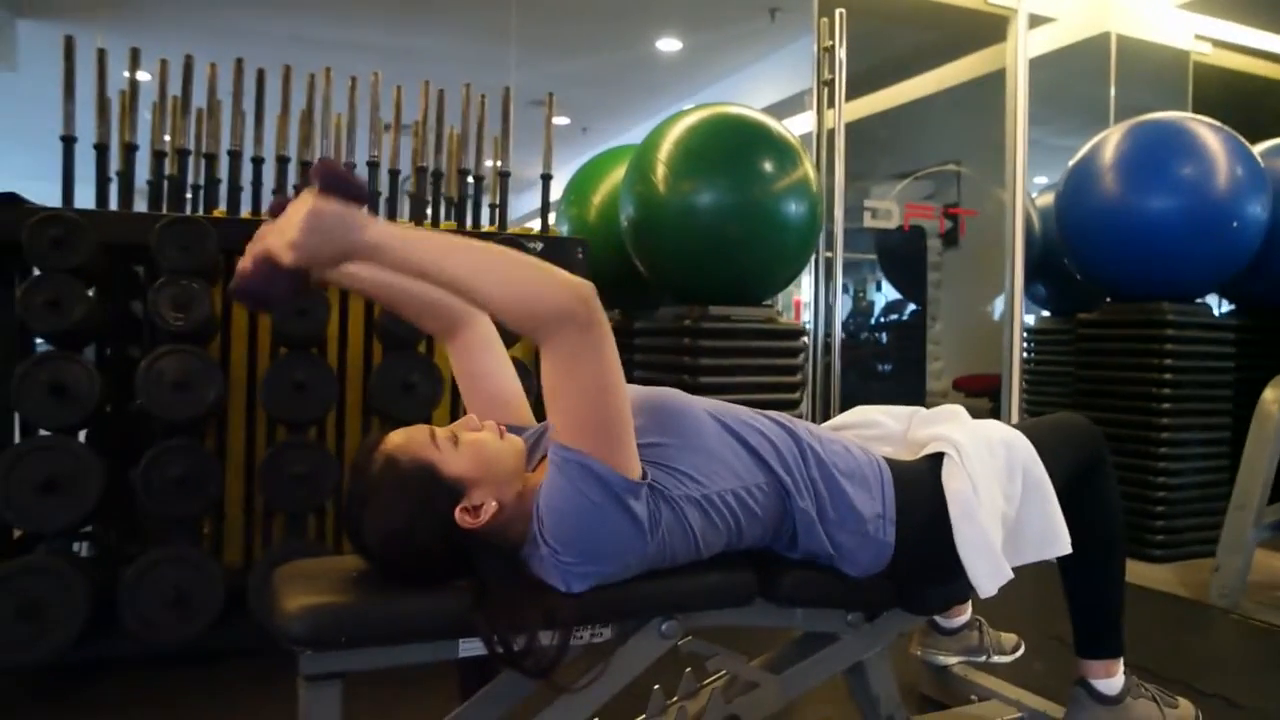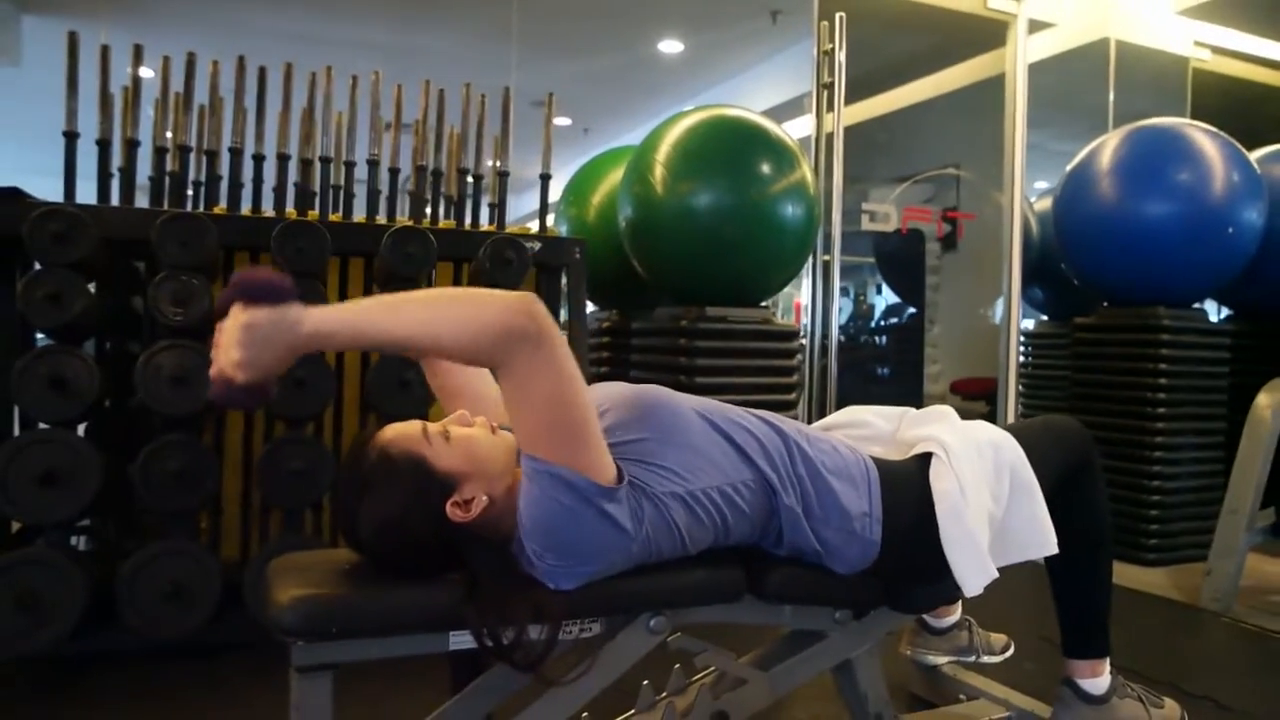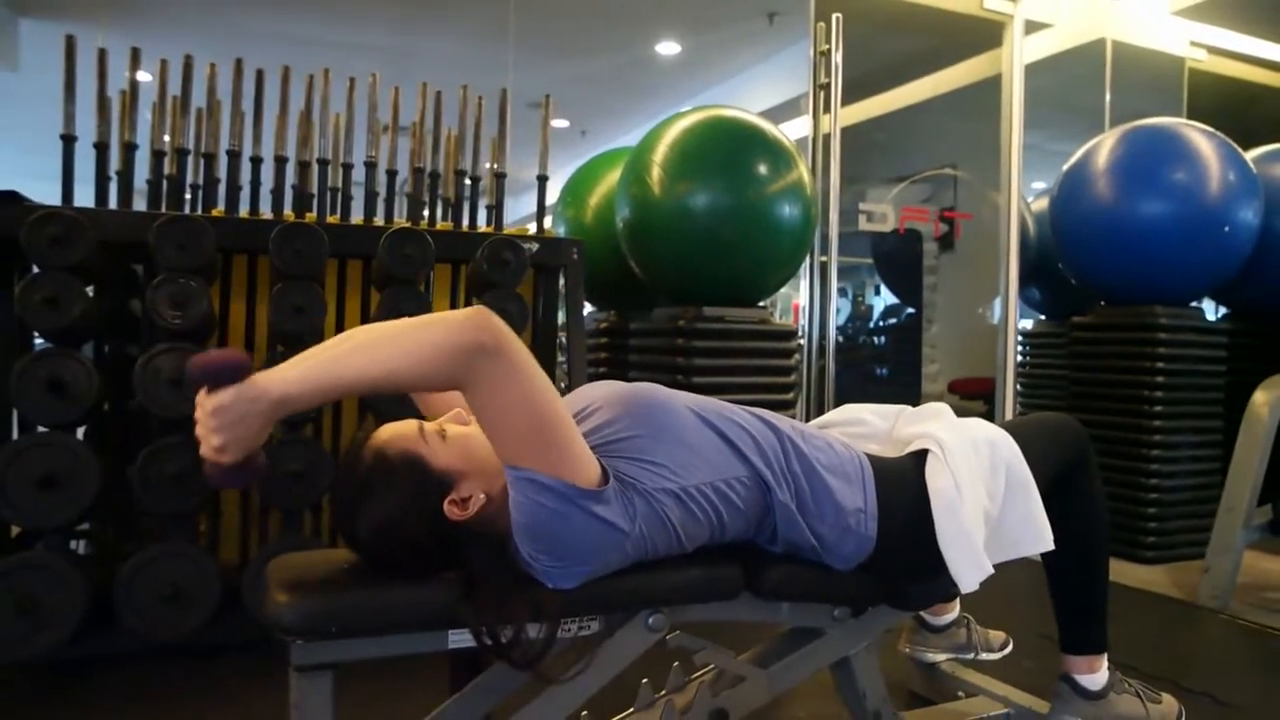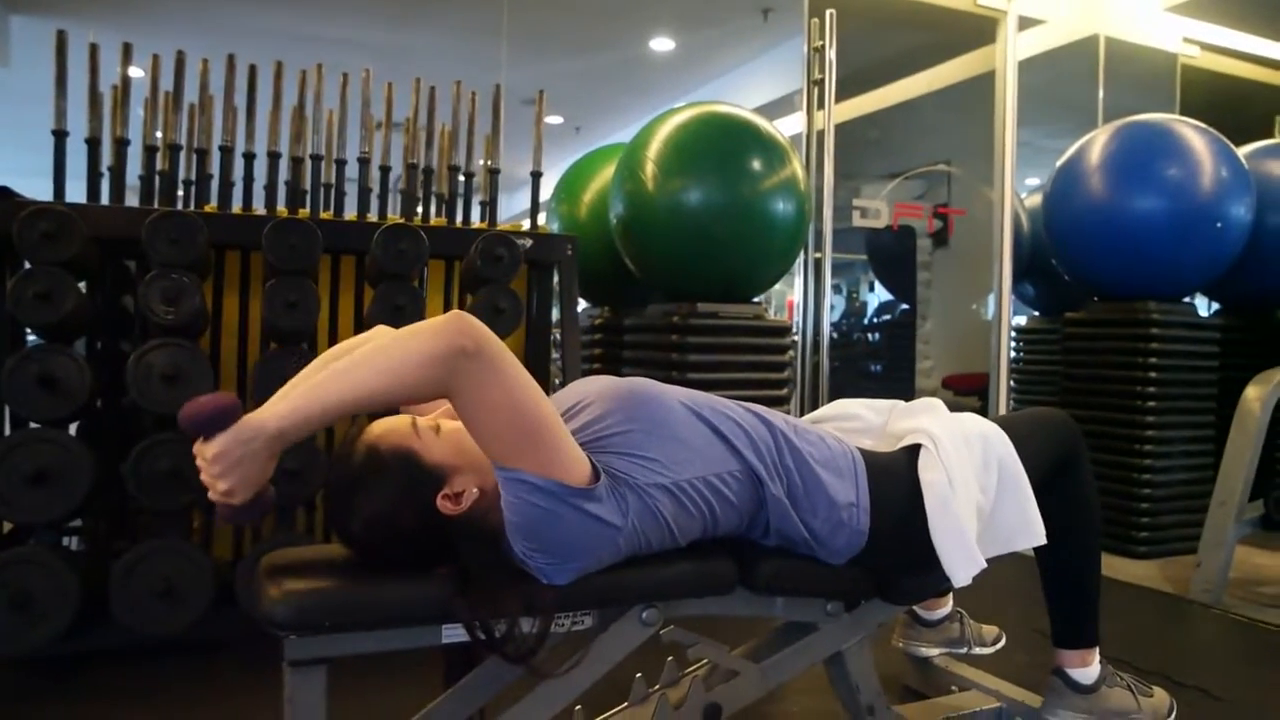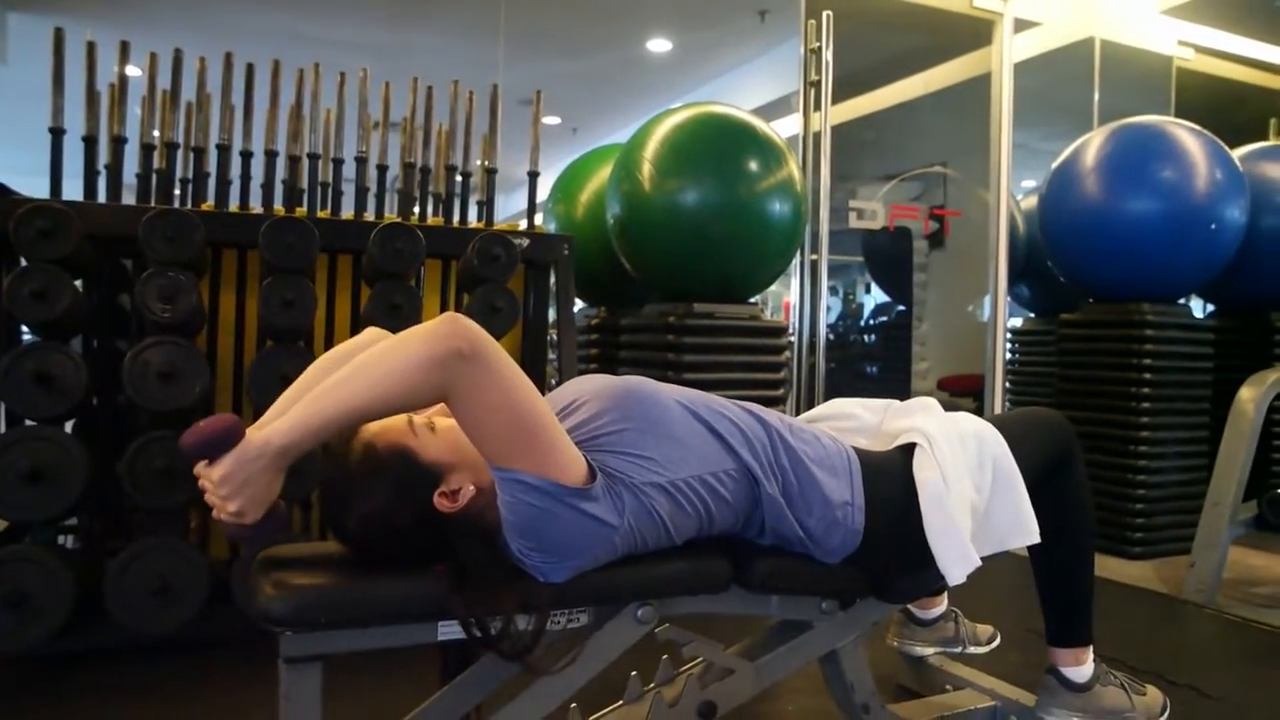
dt=0.3s
person 1, frame 1
left shoulder: (513, 470)
right shoulder: (581, 528)
left elbow: (463, 323)
right elbow: (573, 314)
left wrist: (339, 265)
right wrist: (359, 233)
right hip: (872, 520)
left knee: (945, 426)
right knee: (1076, 443)
left ankle: (951, 625)
person 1, frame 2
left shoulder: (506, 477)
right shoulder: (565, 524)
left elbow: (444, 341)
right elbow: (521, 324)
left wrist: (302, 324)
right wrist: (300, 325)
right hip: (864, 516)
left knee: (936, 424)
right knee: (1069, 445)
left ankle: (938, 623)
person 1, frame 3
left shoulder: (496, 484)
right shoulder: (561, 526)
left elbow: (445, 352)
right elbow: (479, 337)
left wrist: (274, 383)
right wrist: (267, 393)
right hip: (861, 512)
left knee: (934, 422)
right knee: (1061, 443)
left ankle: (936, 622)
person 1, frame 4
left shoulder: (492, 477)
right shoulder: (555, 521)
left elbow: (386, 342)
right elbow: (458, 342)
left wrist: (262, 416)
right wrist: (263, 436)
right hip: (855, 508)
left knee: (932, 418)
right knee: (1056, 438)
left ankle: (931, 617)
person 1, frame 5
left shoulder: (494, 479)
right shoulder: (550, 519)
left elbow: (378, 342)
right elbow: (455, 344)
left wrist: (261, 429)
right wrist: (267, 450)
right hip: (849, 506)
right knee: (1051, 437)
left ankle: (925, 615)
